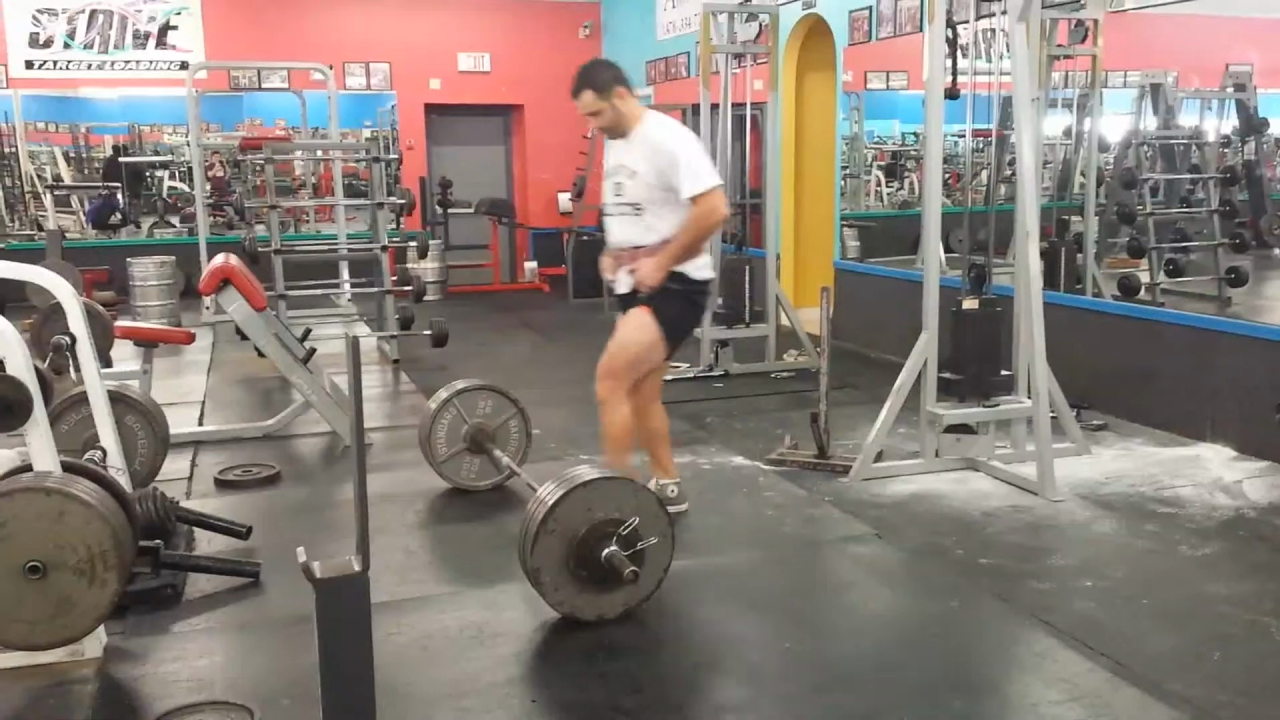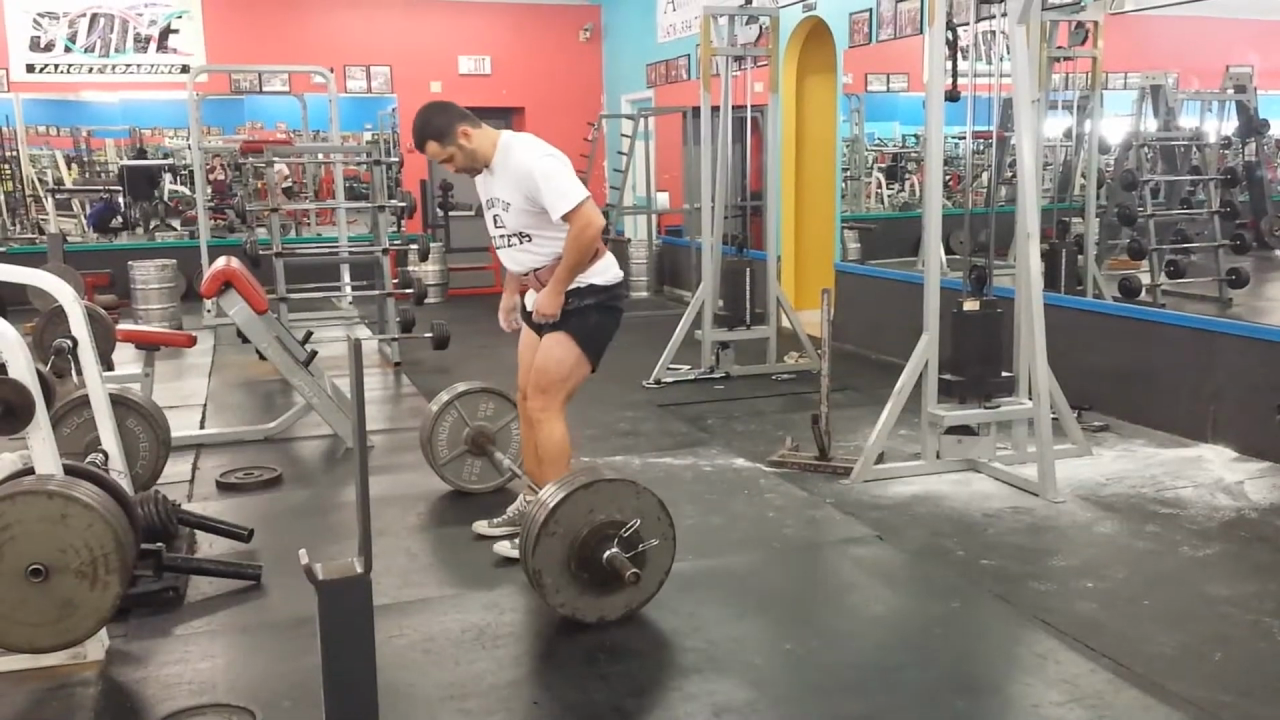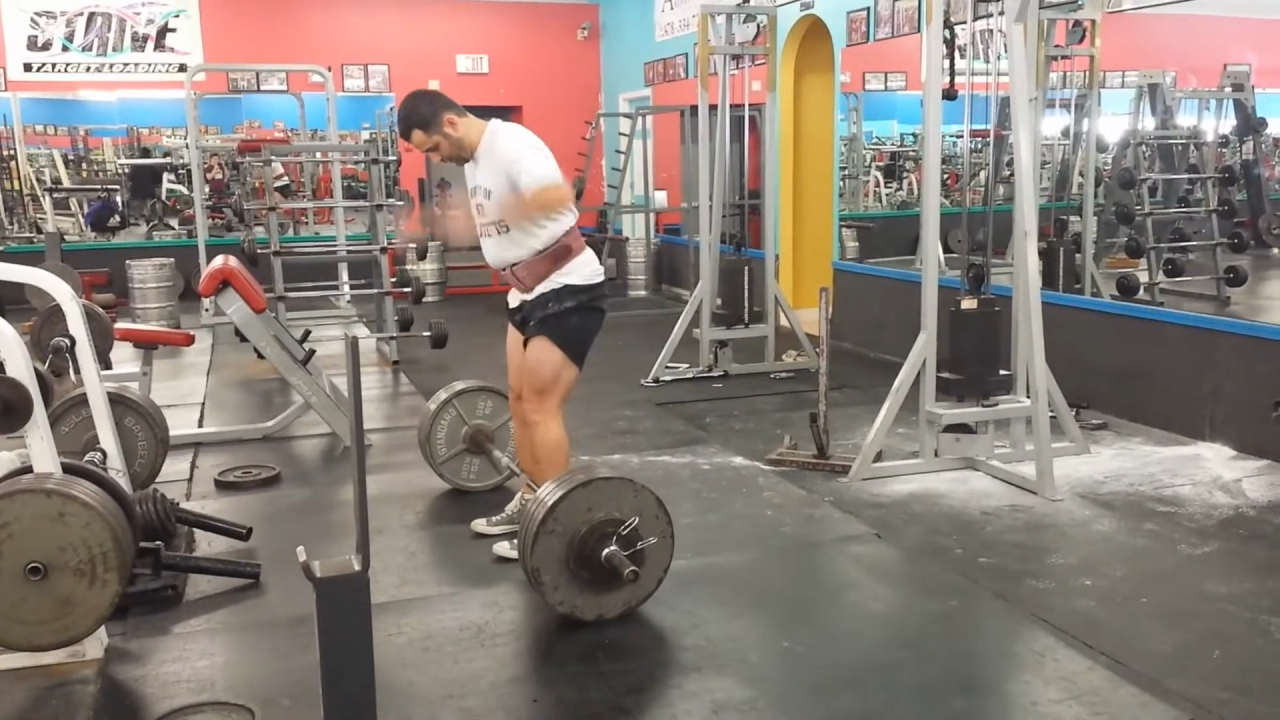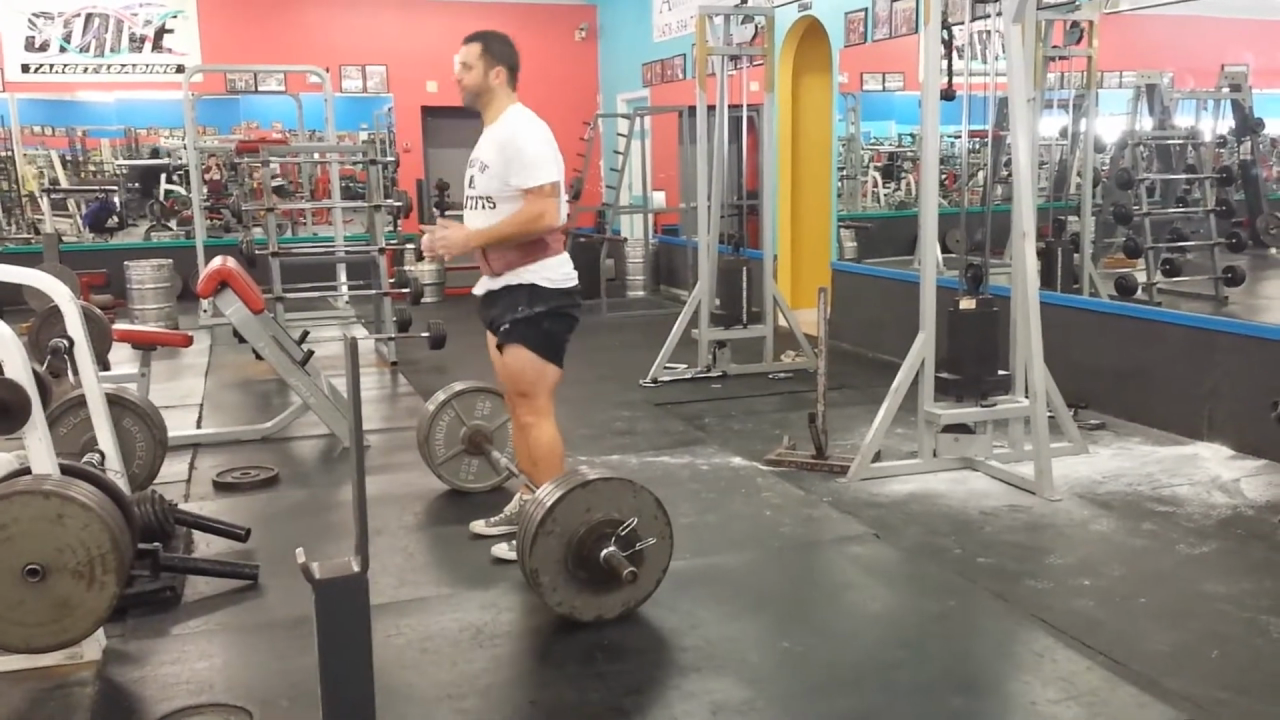
dt=0.7s
person 1, frame 1
left shoulder: (669, 139)
right shoulder: (615, 146)
left elbow: (713, 209)
left wrist: (662, 263)
right wrist: (612, 251)
left hip: (675, 284)
right hip: (636, 284)
left knee: (611, 379)
right knee: (638, 388)
right ankle: (667, 486)
person 1, frame 2
left shoulder: (531, 159)
right shoulder: (485, 171)
left elbow: (589, 223)
left wrist: (556, 290)
right wrist: (512, 291)
left hip: (586, 293)
right hip: (545, 294)
left knee: (544, 404)
right knee: (527, 401)
right ankle: (533, 503)
person 1, frame 3
left shoulder: (510, 145)
right shoulder: (478, 158)
left elbow: (556, 196)
left wrist: (485, 215)
right wrist: (428, 222)
left hip: (568, 289)
right hip: (530, 291)
left knee: (539, 406)
right knee: (520, 399)
right ankle: (530, 502)
person 1, frame 4
left shoulder: (522, 132)
right shoulder: (492, 135)
left elbow: (543, 214)
left wrist: (470, 239)
right wrist: (456, 231)
left hip: (537, 289)
right hip: (506, 288)
left knee: (533, 411)
right knee: (517, 406)
right ankle: (530, 503)
